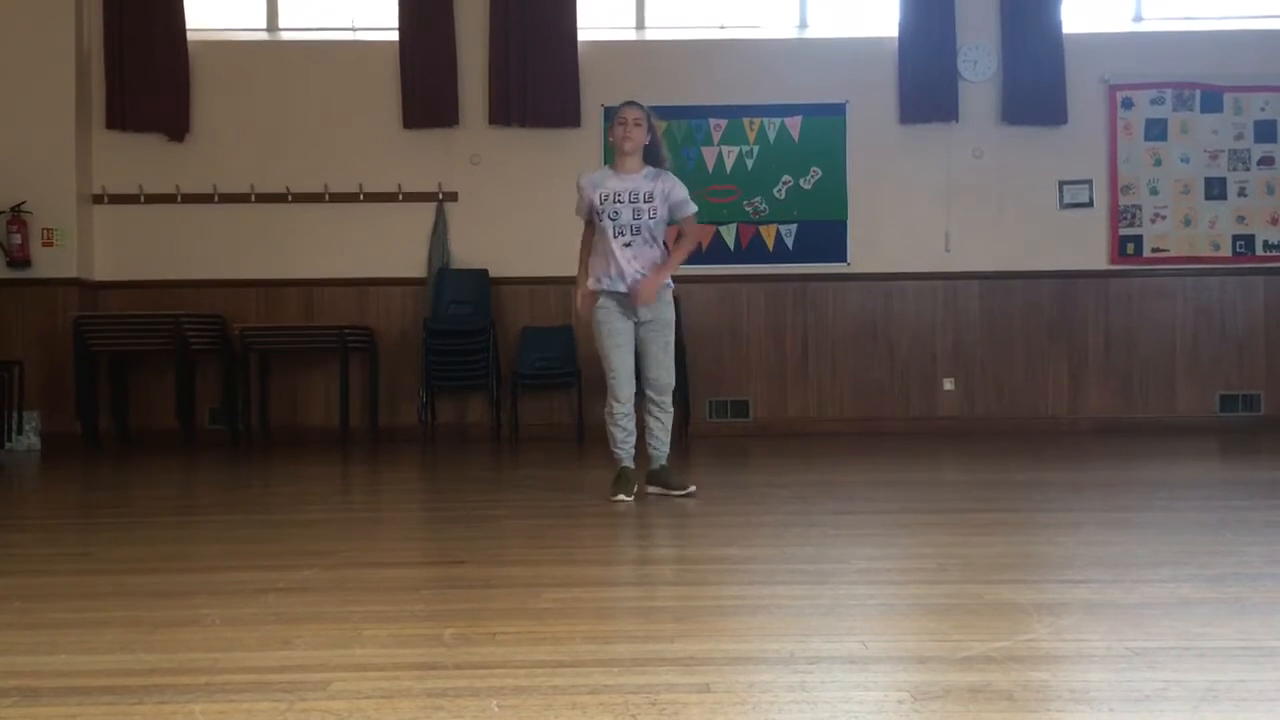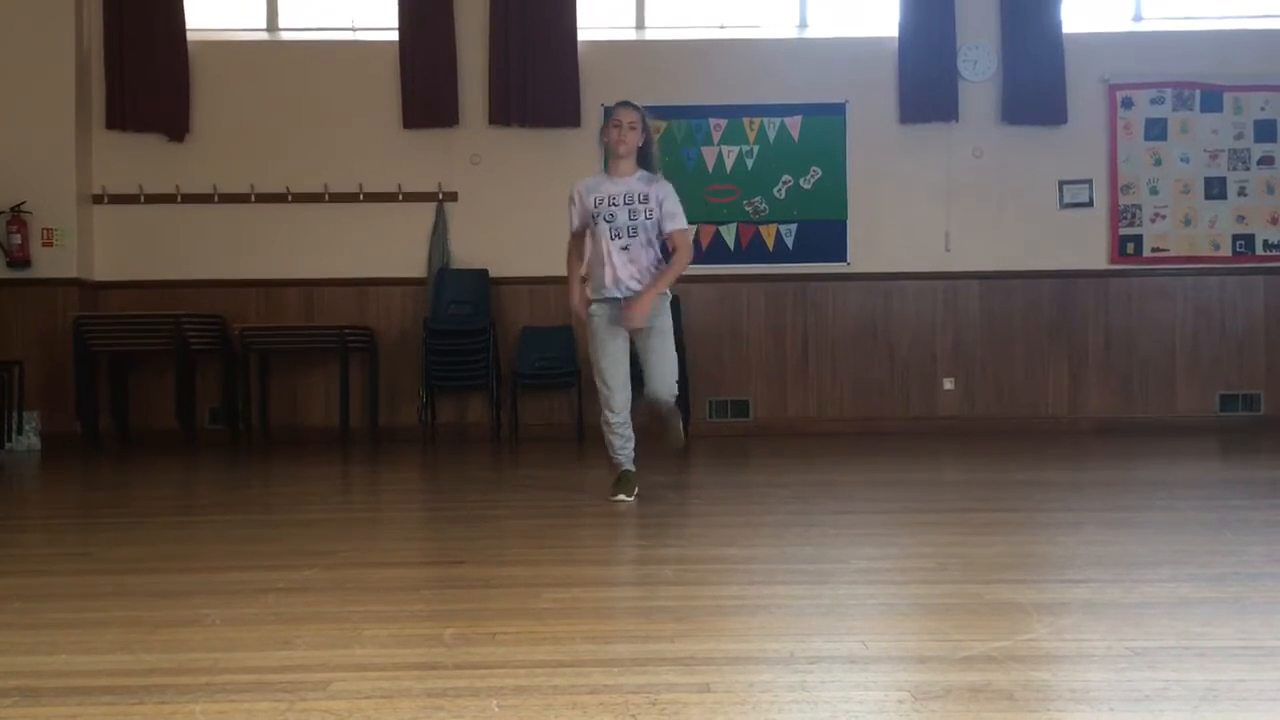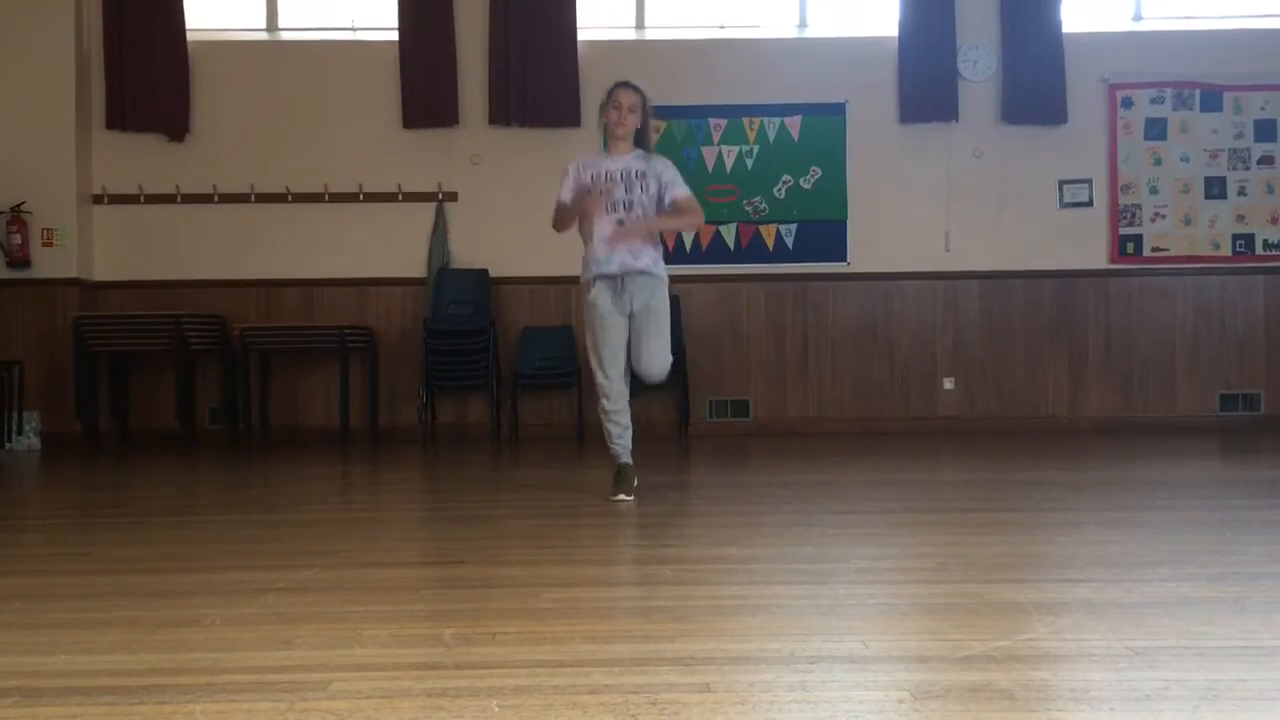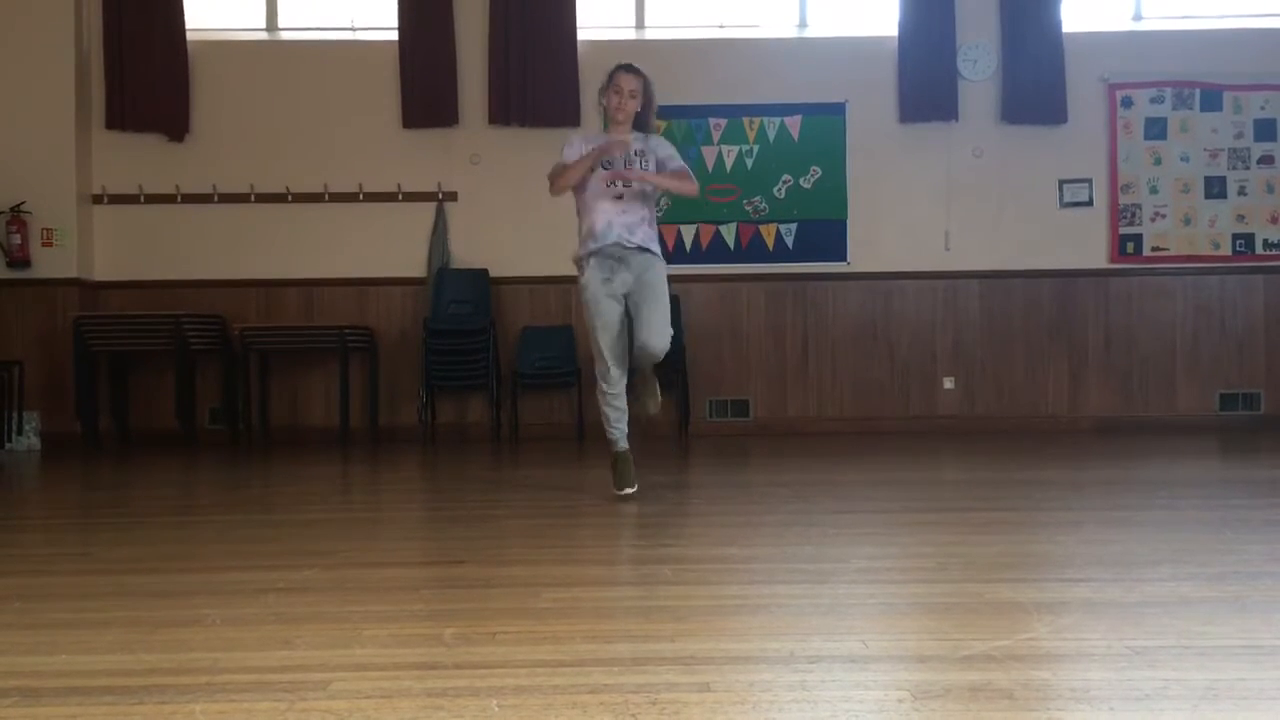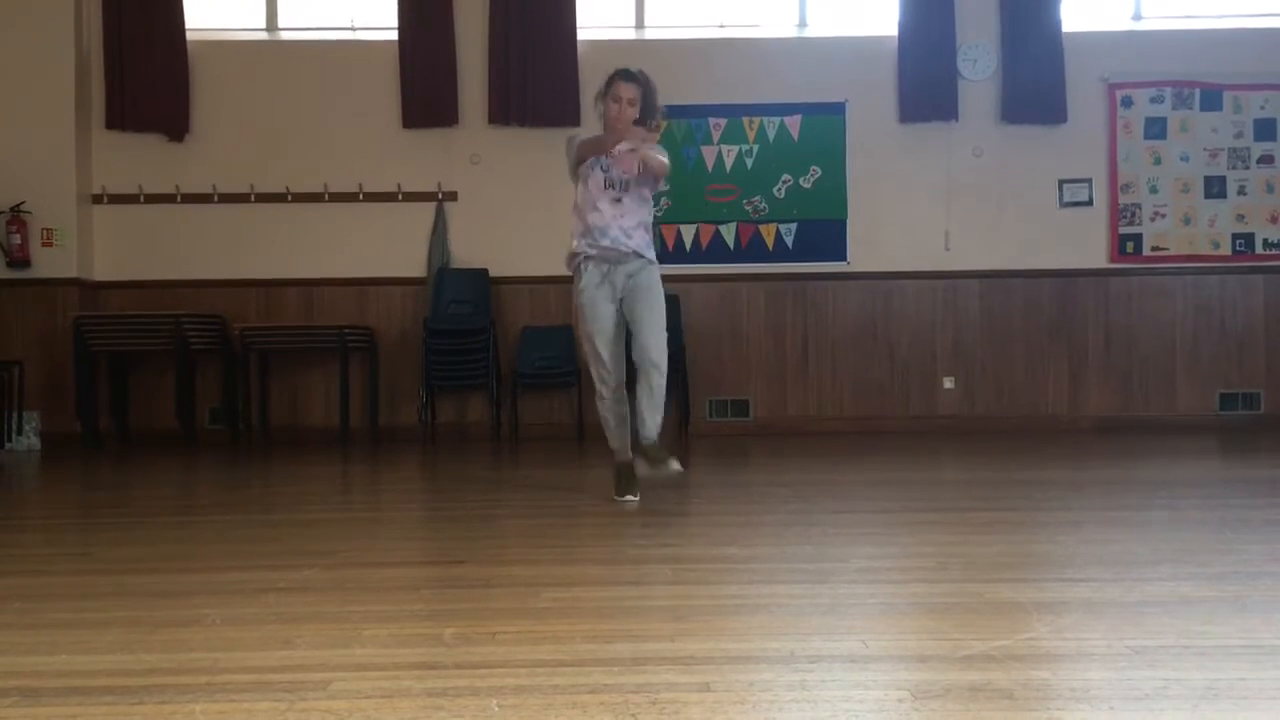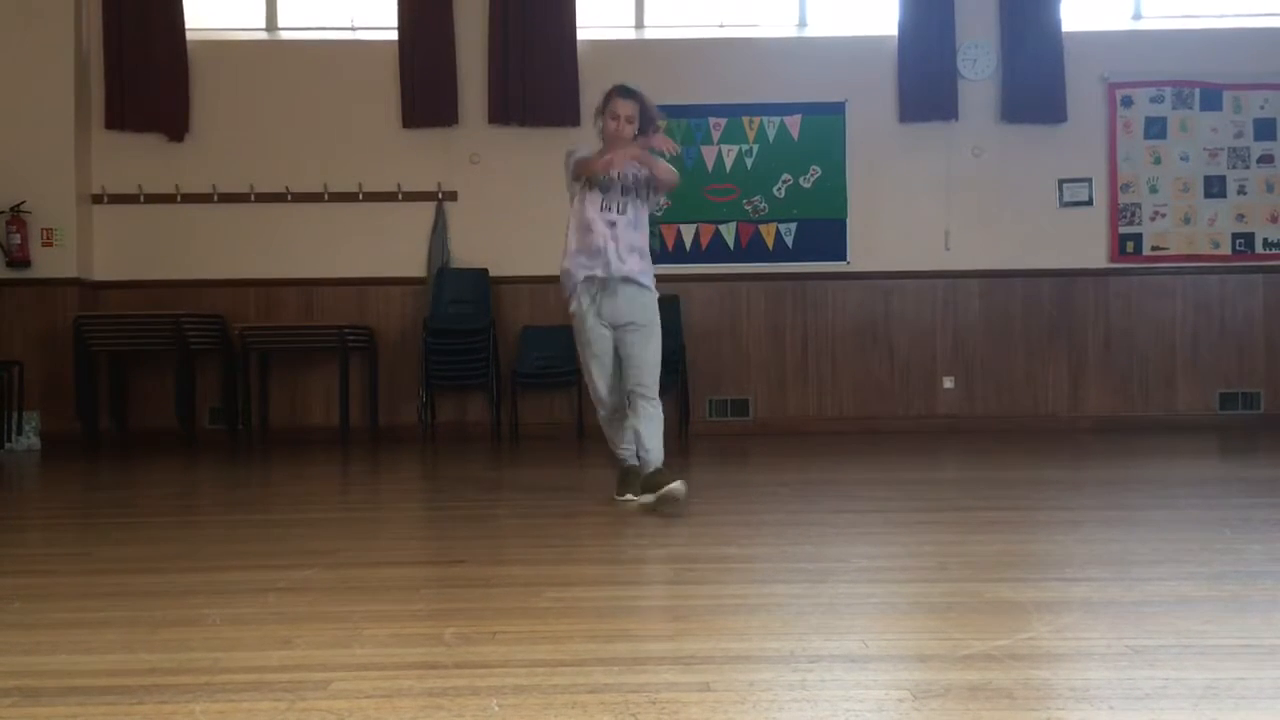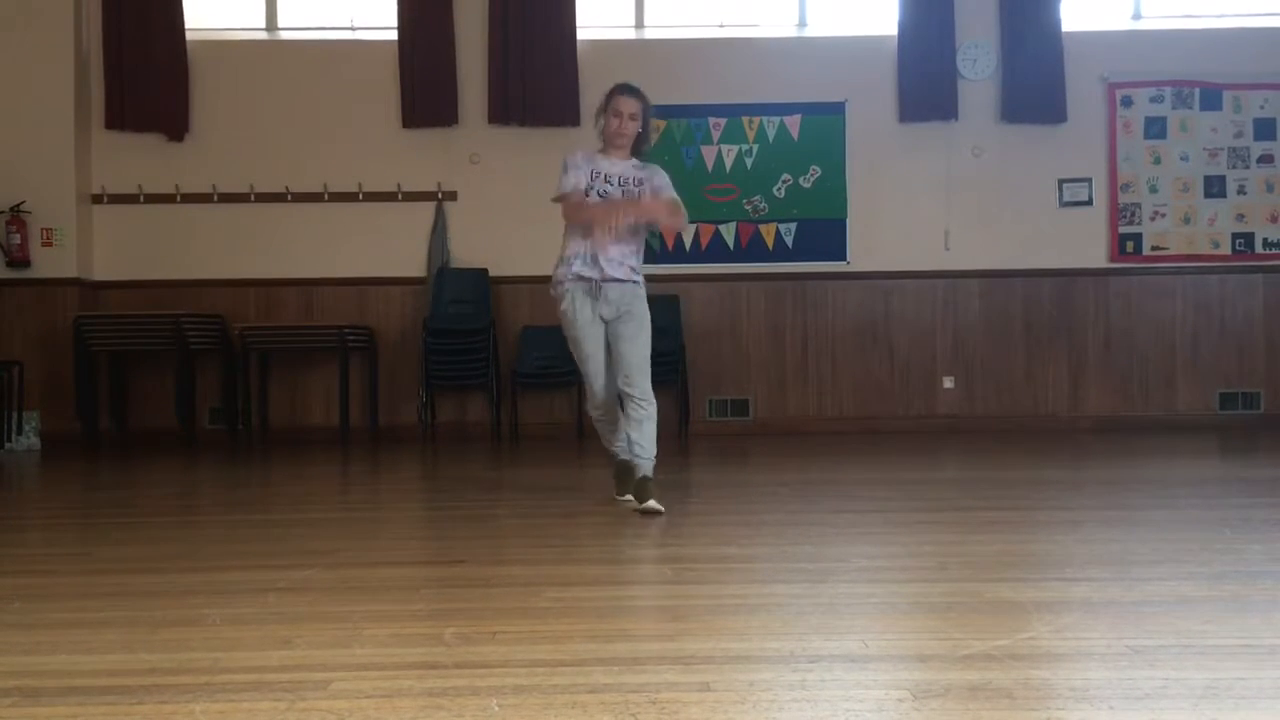
dt=0.1s
person 1, frame 1
left shoulder: (667, 184)
right shoulder: (591, 184)
left elbow: (689, 233)
left wrist: (660, 275)
right wrist: (584, 276)
left hip: (655, 296)
right hip: (609, 297)
left knee: (659, 387)
right knee: (620, 388)
left ankle: (659, 466)
right ankle: (625, 467)
person 1, frame 2
left shoulder: (659, 189)
right shoulder: (586, 190)
left elbow: (683, 250)
right elbow: (577, 241)
left wrist: (650, 295)
right wrist: (574, 282)
left hip: (651, 302)
right hip: (604, 304)
left knee: (662, 389)
right knee: (614, 397)
left ankle: (665, 409)
right ankle: (624, 469)
person 1, frame 3
left shoulder: (657, 166)
right shoulder: (582, 168)
left elbow: (695, 217)
right elbow: (559, 222)
left wrist: (649, 226)
right wrist: (580, 211)
left hip: (648, 277)
right hip: (603, 282)
left knee: (653, 368)
right knee: (610, 383)
left ankle: (644, 359)
right ankle: (623, 463)
person 1, frame 4
left shoulder: (655, 147)
right shoulder: (582, 143)
left elbow: (691, 186)
right elbow: (556, 183)
left wrist: (646, 177)
right wrist: (597, 155)
left hip: (643, 258)
right hip: (598, 262)
left knee: (655, 344)
right knee: (610, 366)
left ankle: (645, 372)
right ankle: (620, 448)
person 1, frame 5
left shoulder: (647, 153)
right shoulder: (582, 145)
left elbow: (661, 167)
right elbow: (585, 150)
left wrist: (640, 152)
right wrist: (617, 135)
left hip: (639, 263)
right hip: (593, 264)
left knee: (653, 356)
right knee: (607, 373)
left ankle: (650, 442)
right ankle: (624, 459)
person 1, frame 6
left shoulder: (647, 171)
right shoulder: (583, 160)
left elbow: (672, 179)
right elbow: (590, 167)
left wrist: (644, 156)
right wrist: (625, 151)
left hip: (635, 287)
right hip: (588, 288)
left knee: (645, 386)
right knee: (606, 392)
left ankle: (655, 472)
right ankle: (628, 464)
person 1, frame 7
left shoulder: (651, 176)
right shoulder: (578, 163)
left elbow: (678, 219)
right elbow: (569, 211)
left wrist: (644, 210)
right wrist: (631, 205)
left hip: (627, 286)
right hip: (579, 284)
left knee: (637, 385)
right knee: (601, 388)
left ankle: (642, 476)
right ankle: (621, 458)
